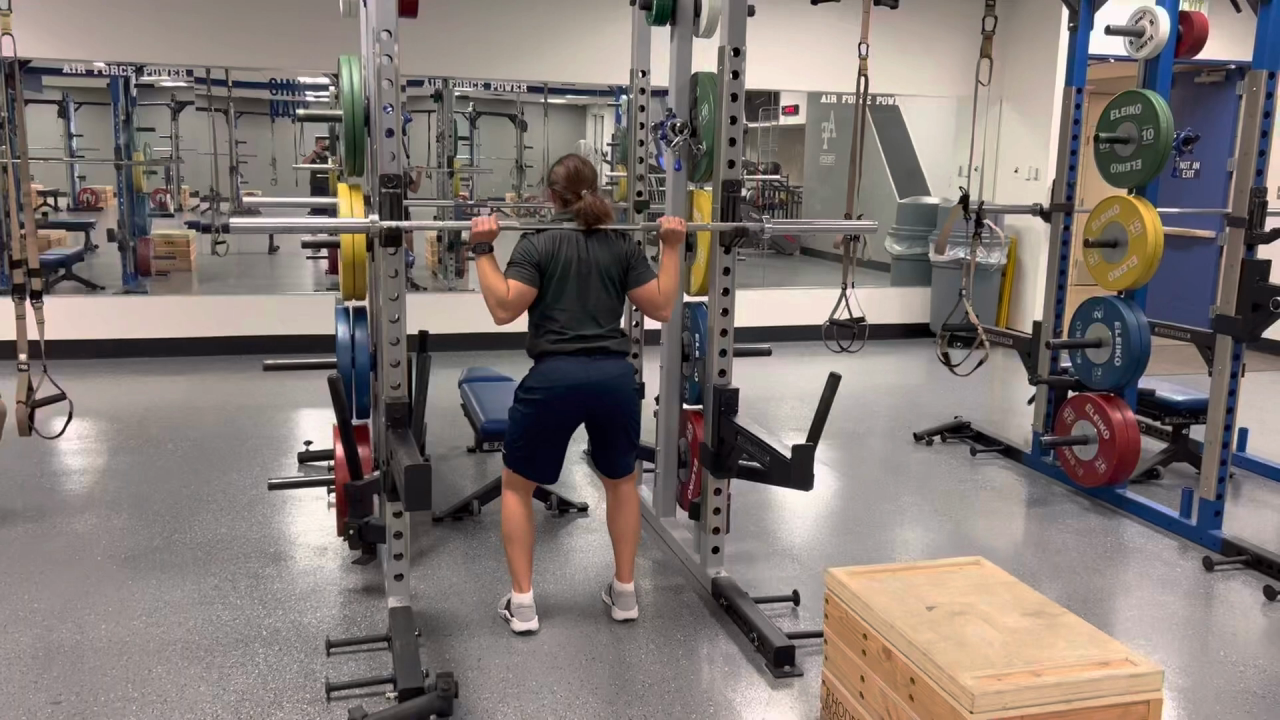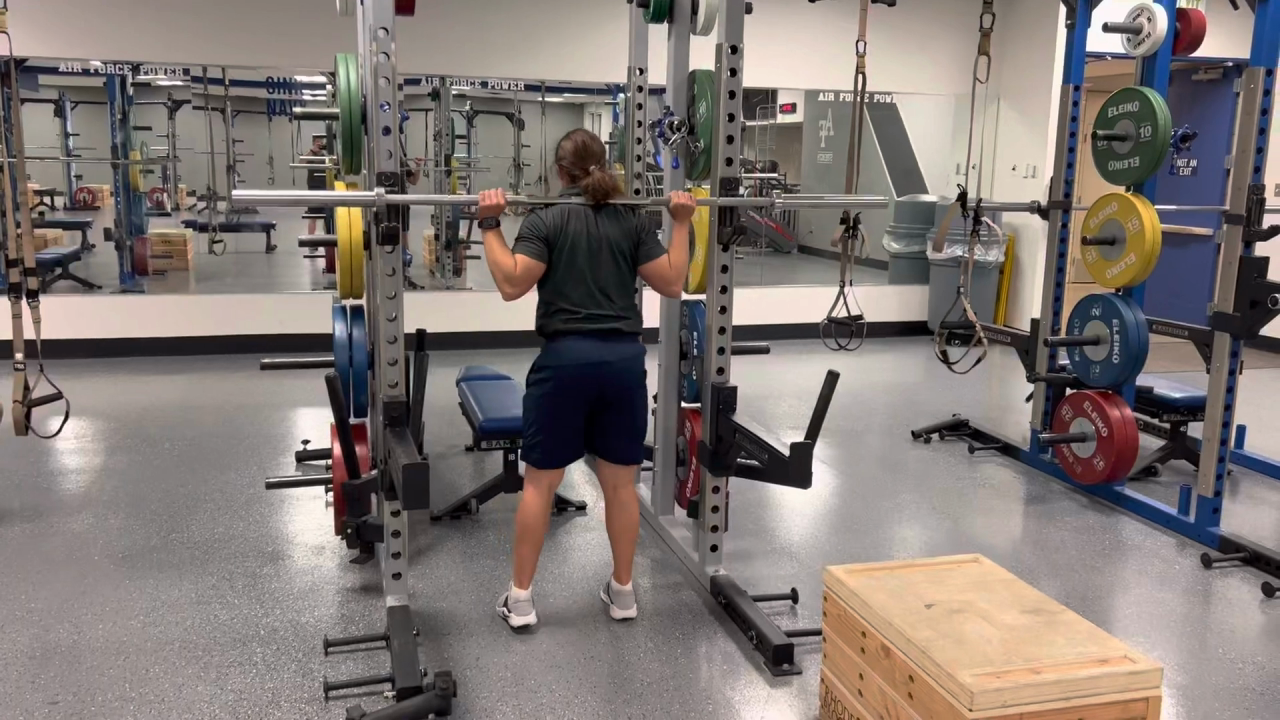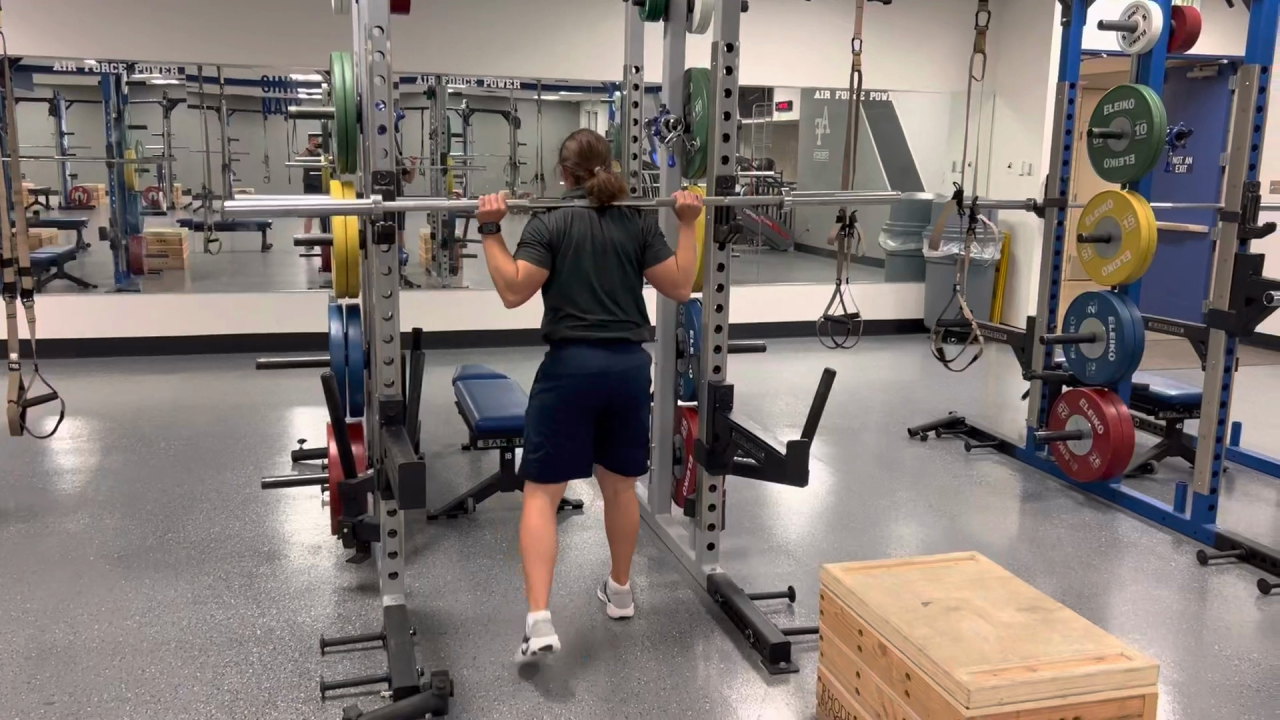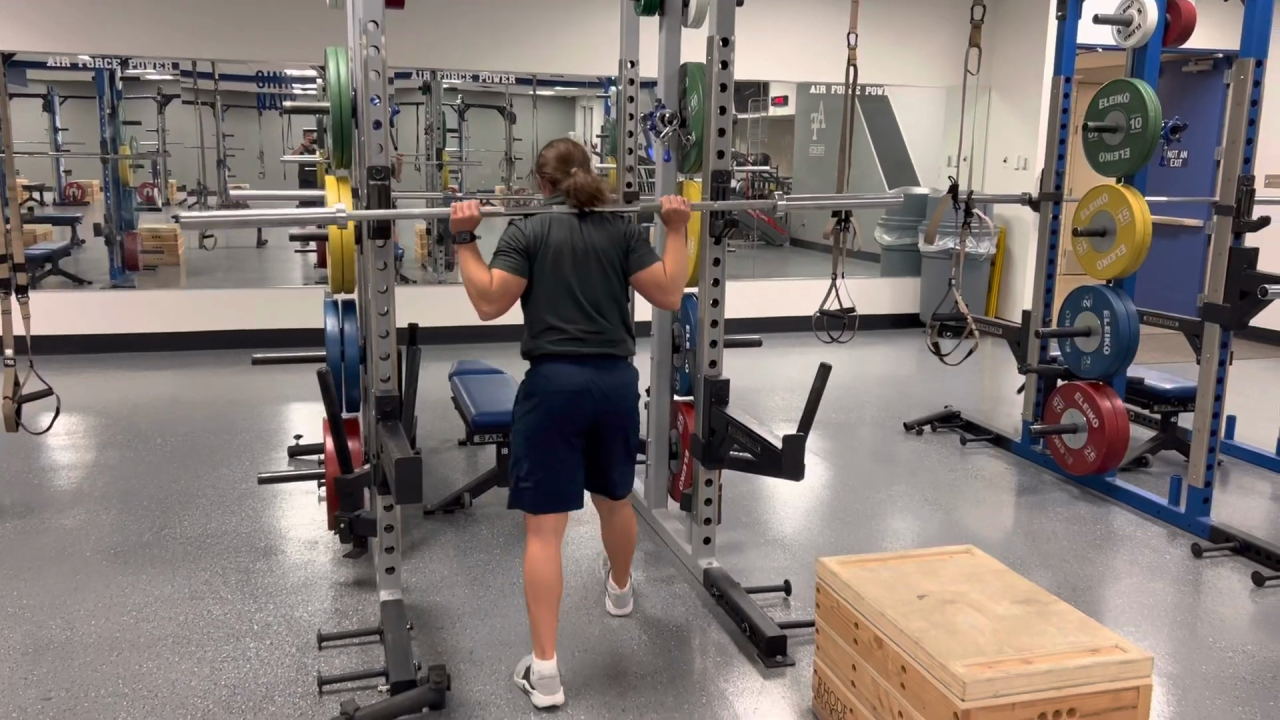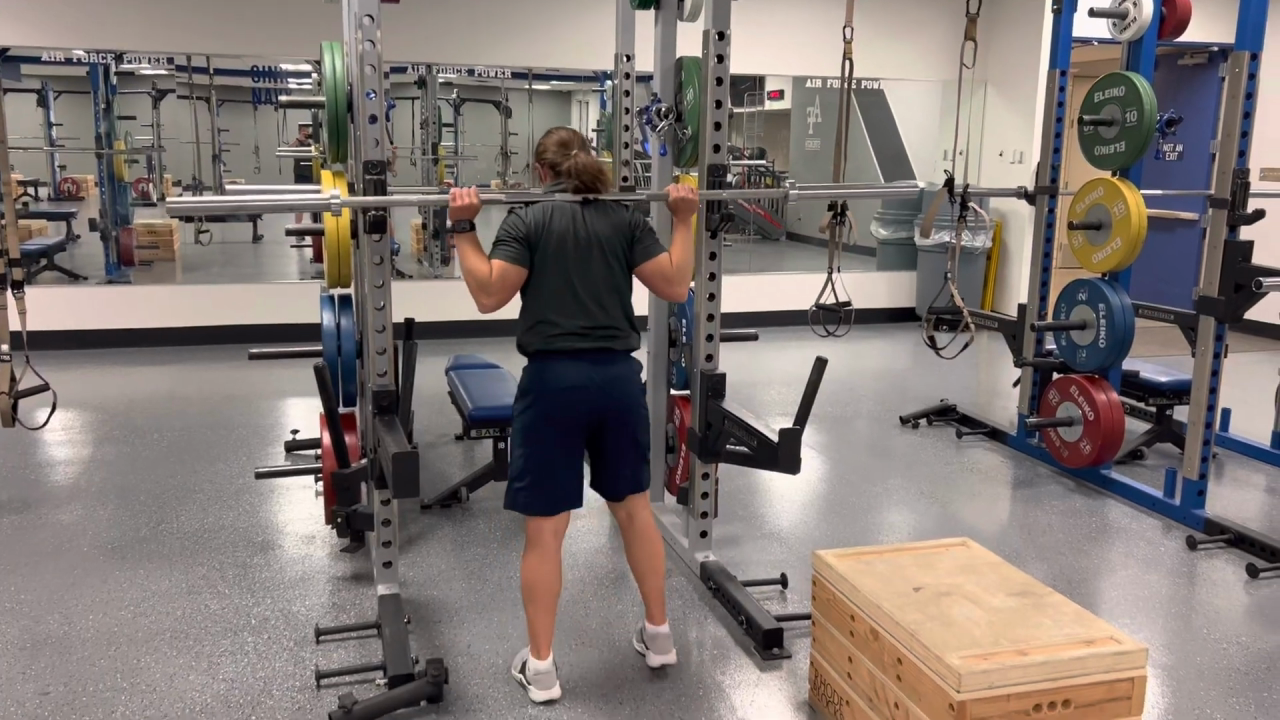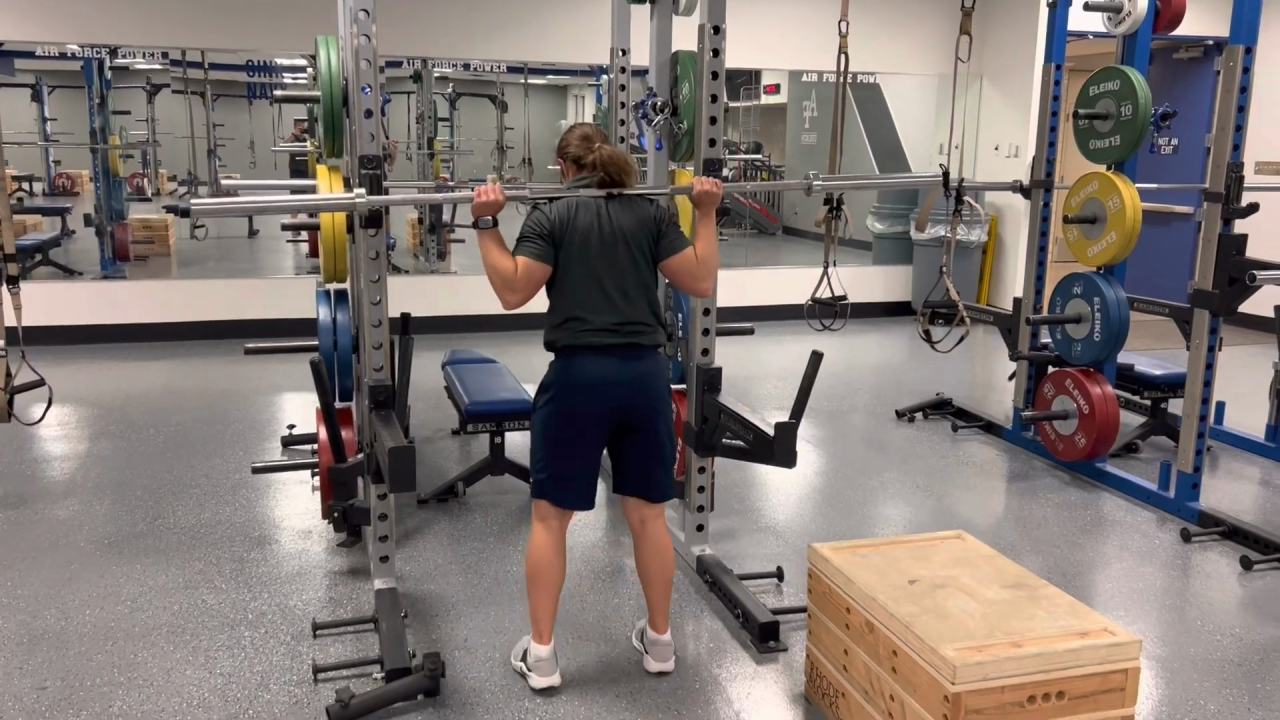
dt=0.3s
person 1, frame 1
left shoulder: (538, 244)
right shoulder: (623, 245)
left elbow: (504, 309)
right elbow: (662, 308)
left wrist: (483, 250)
right wrist: (672, 249)
left hip: (555, 379)
right hip: (615, 377)
left knee: (517, 487)
right knee: (622, 483)
left ankle: (522, 601)
right ankle: (624, 592)
person 1, frame 2
left shoulder: (546, 219)
right shoulder: (633, 220)
left elbow: (512, 284)
right elbow: (672, 283)
left wrist: (489, 224)
right wrist: (681, 223)
left hip: (565, 359)
right hip: (624, 358)
left knee: (540, 482)
right knee: (621, 481)
left ankle: (521, 597)
right ankle: (622, 590)
person 1, frame 3
left shoulder: (550, 223)
right shoulder: (638, 223)
left elbow: (513, 291)
right elbow: (680, 286)
left wrist: (490, 230)
right wrist: (688, 226)
left hip: (571, 367)
right hip: (629, 366)
left knee: (542, 492)
right knee: (621, 486)
left ankle: (539, 620)
right ankle: (619, 591)
person 1, frame 4
left shoulder: (526, 231)
right shoulder: (622, 229)
left elbow: (489, 302)
right elbow: (668, 295)
left wrist: (464, 239)
right wrist: (677, 230)
left hip: (553, 385)
right hip: (616, 381)
left knee: (544, 526)
right knee: (614, 498)
left ankle: (545, 669)
right ankle: (619, 588)
person 1, frame 5
left shoulder: (527, 220)
right shoulder: (626, 219)
left elbow: (489, 294)
right elbow: (675, 286)
left wrist: (463, 228)
right wrist: (684, 221)
left hip: (553, 381)
right hip: (619, 377)
left knee: (544, 528)
right knee: (634, 508)
left ankle: (541, 666)
right ankle: (658, 633)
person 1, frame 6
left shoulder: (551, 216)
right shoulder: (652, 213)
left elbow: (512, 290)
right elbow: (700, 282)
left wrist: (486, 223)
right wrist: (706, 213)
left hip: (578, 377)
right hip: (644, 374)
left knee: (550, 515)
right knee: (648, 512)
left ankle: (541, 653)
right ankle: (659, 640)
